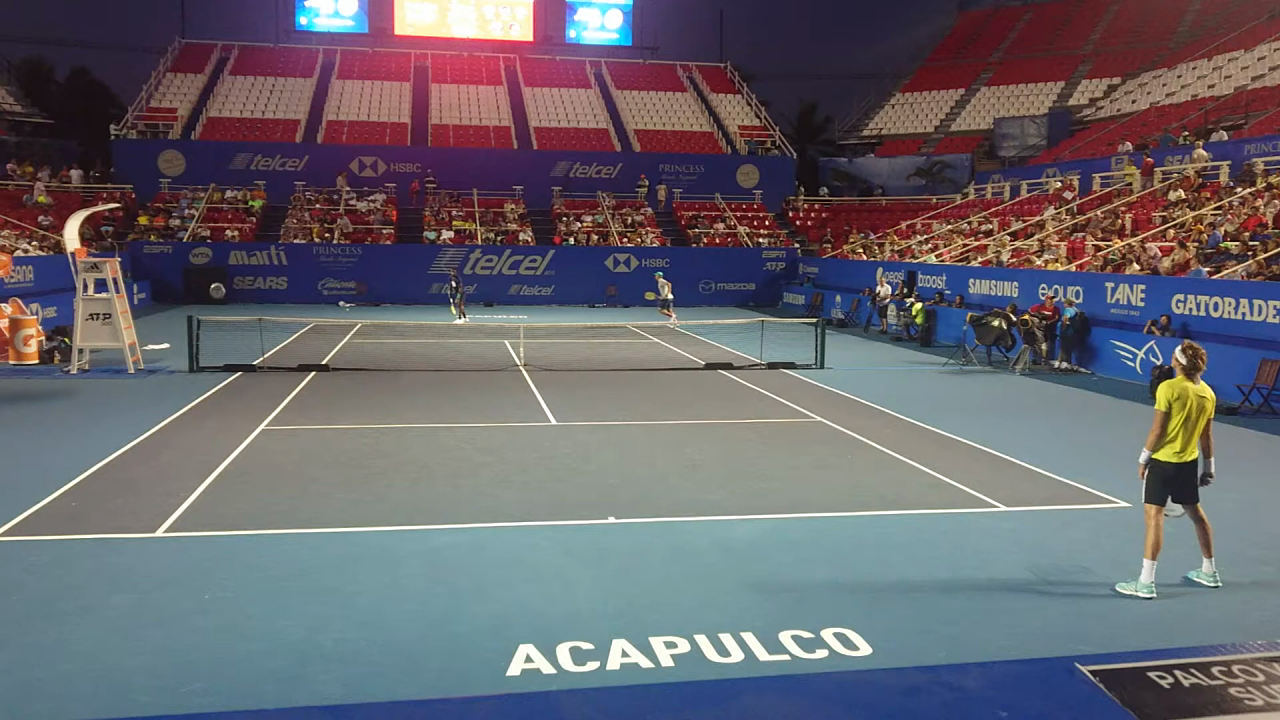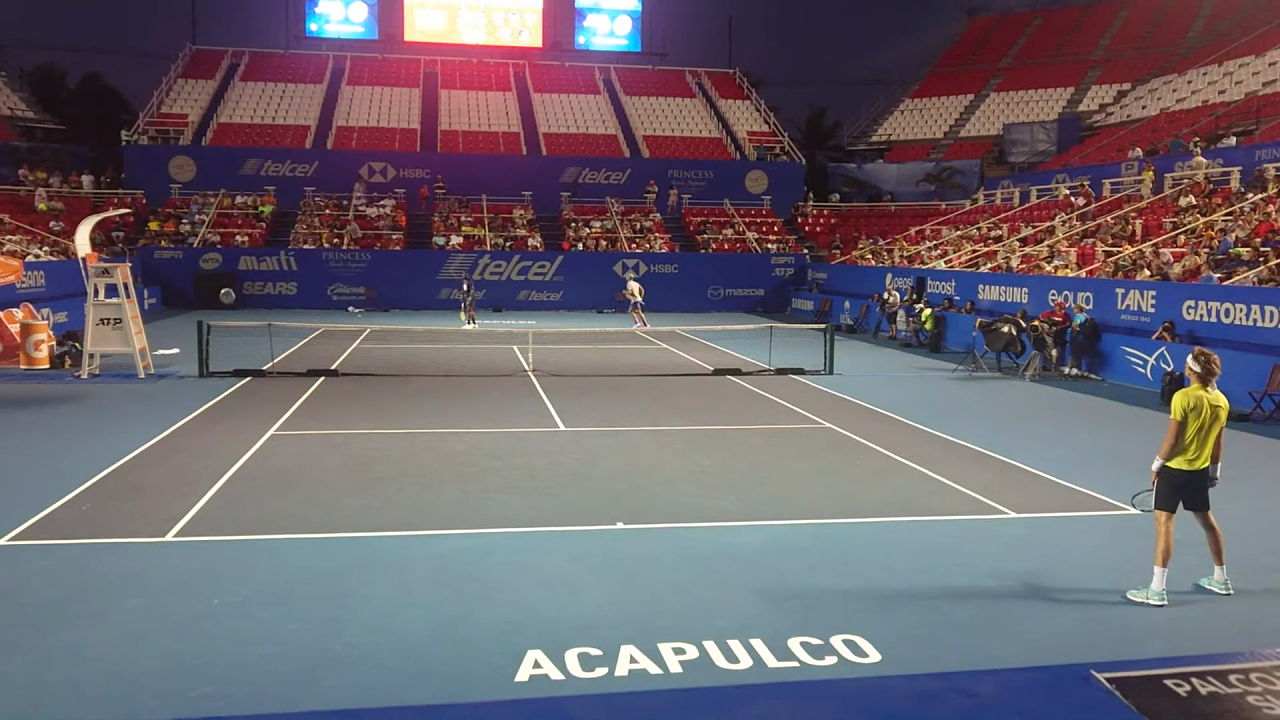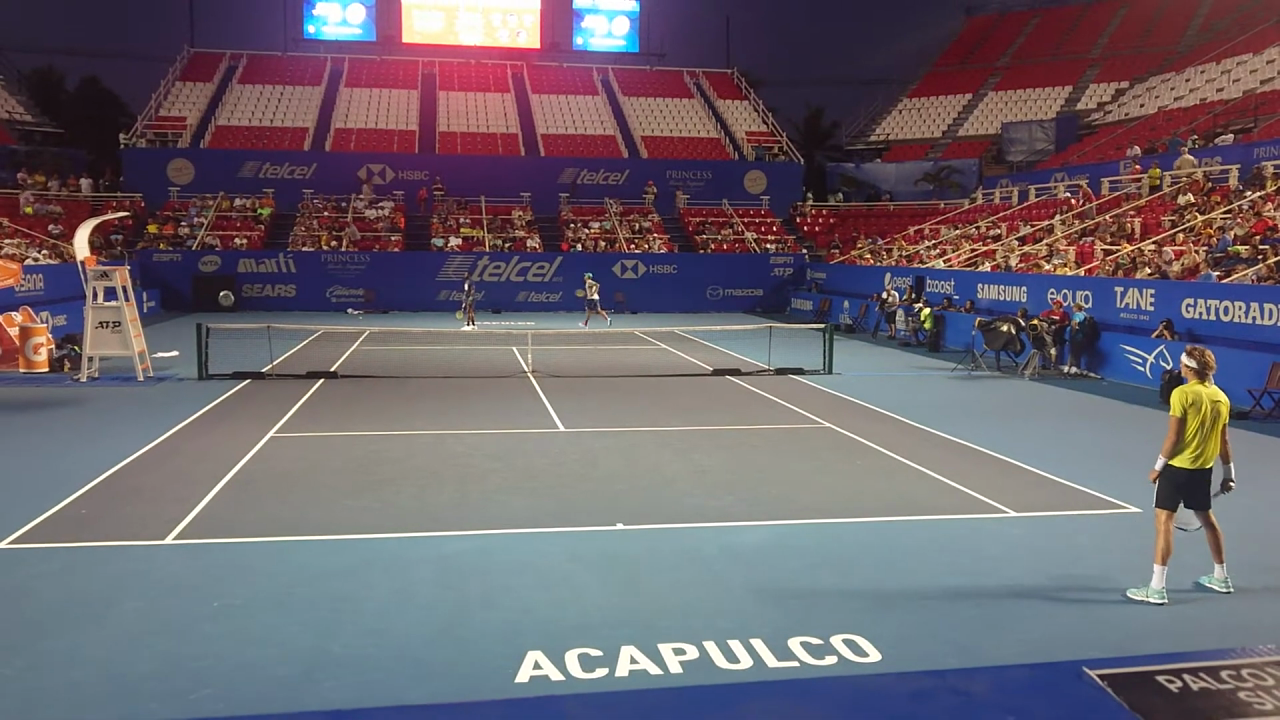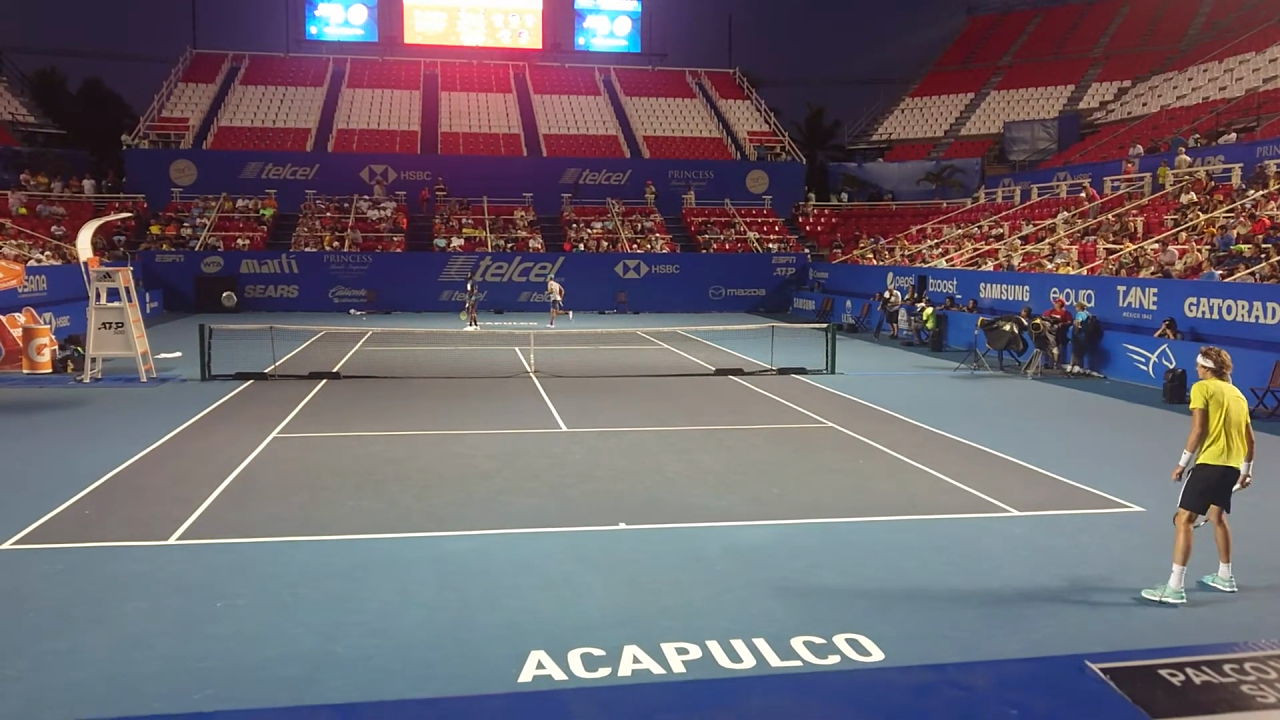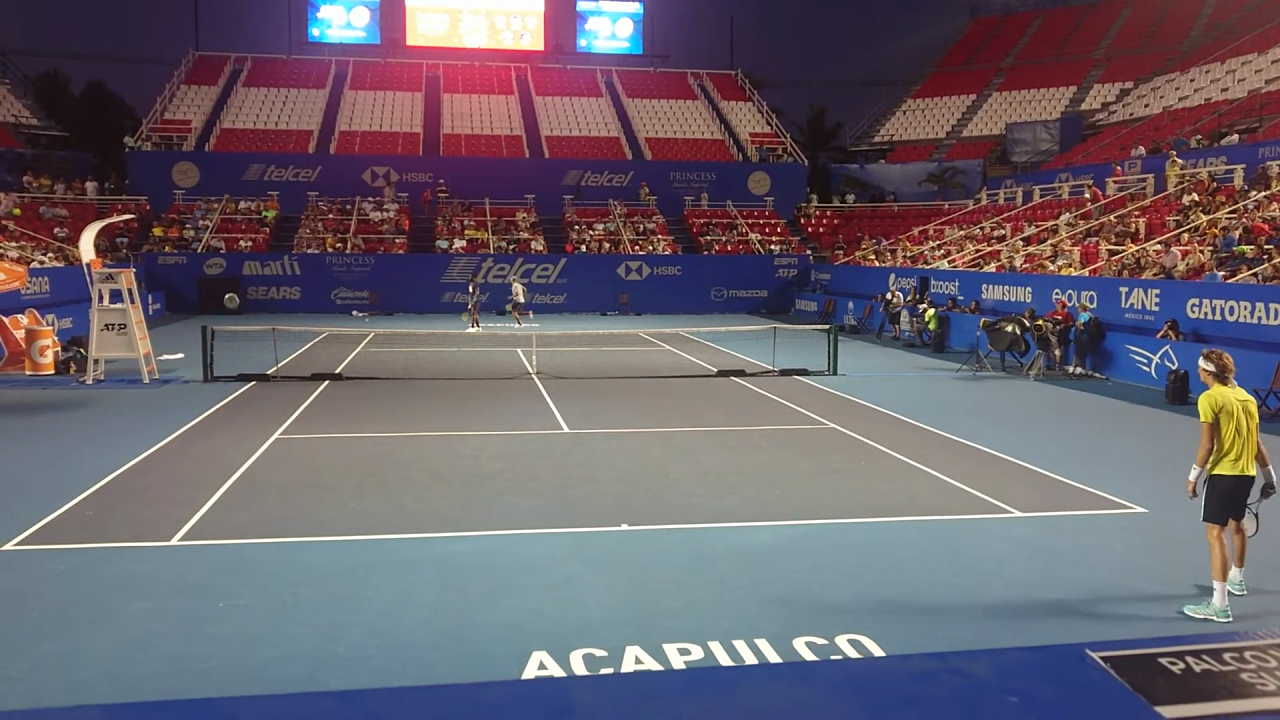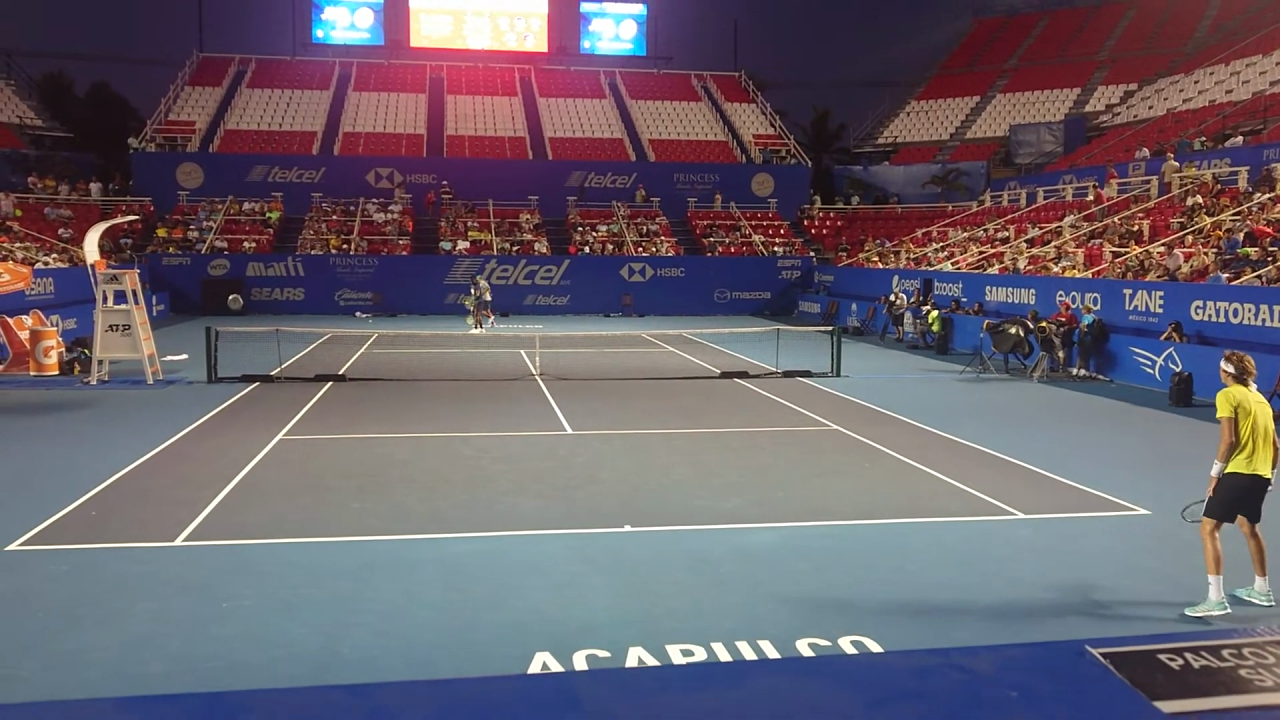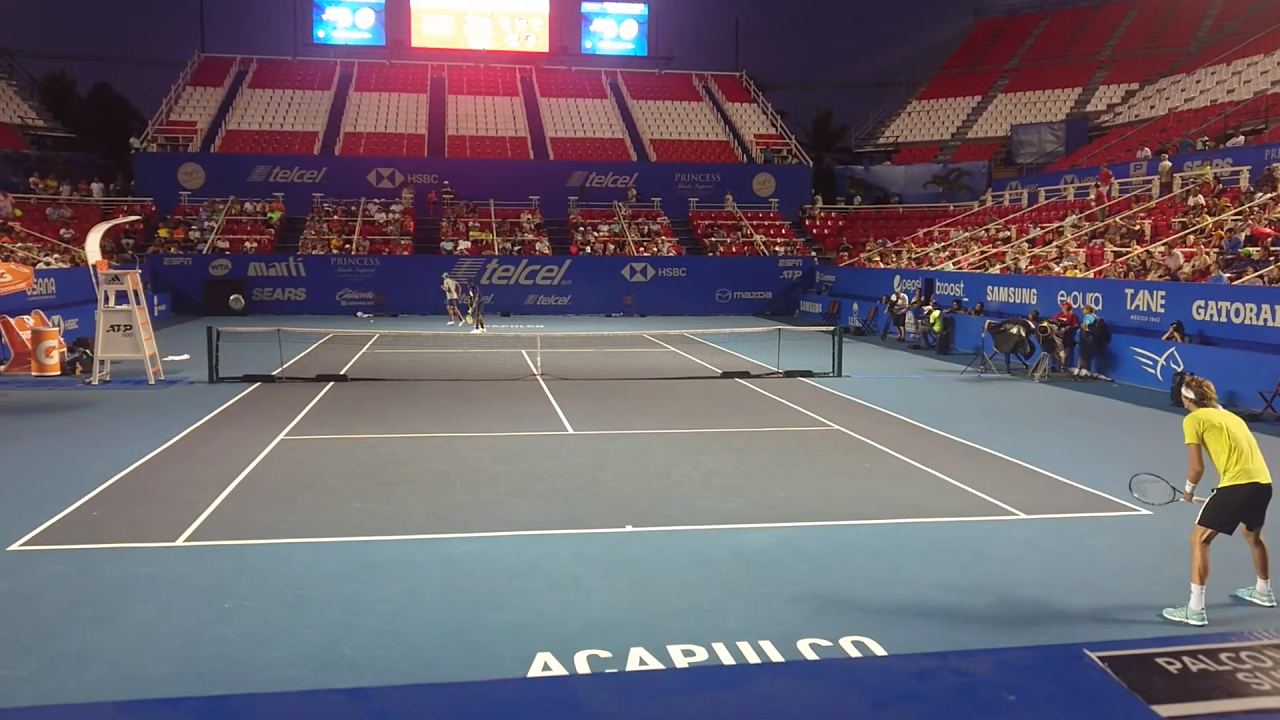
dt=0.5s
person 1, frame 1
left shoulder: (1168, 388)
right shoulder: (1208, 393)
left elbow: (1157, 430)
right elbow: (1206, 435)
left wrist: (1143, 459)
right wrist: (1208, 467)
left hip: (1163, 462)
right hip: (1189, 463)
left knee: (1154, 517)
right knee: (1196, 513)
left ankle: (1146, 582)
right ankle: (1209, 571)
person 1, frame 2
left shoulder: (1184, 397)
right shoulder: (1222, 401)
left elbow: (1172, 439)
right elbow: (1217, 442)
left wrist: (1155, 466)
right wrist: (1214, 472)
left hip: (1174, 468)
right hip: (1200, 471)
left knee: (1164, 523)
right knee: (1207, 521)
left ankle: (1157, 589)
right ankle: (1221, 579)
person 1, frame 3
left shoulder: (1182, 394)
right shoulder: (1221, 397)
left elbow: (1173, 437)
right elbow: (1224, 441)
left wrist: (1158, 466)
right wrist: (1229, 473)
left hip: (1178, 467)
right hip: (1204, 469)
left knee: (1164, 522)
right knee: (1207, 519)
left ankle: (1157, 588)
right ankle: (1221, 578)
person 1, frame 4
left shoulder: (1202, 388)
right shoulder: (1237, 394)
left elbow: (1198, 430)
right elbow: (1250, 438)
left wrist: (1183, 462)
right wrist: (1247, 470)
left hip: (1210, 464)
right hip: (1233, 466)
left knee: (1184, 520)
right knee: (1217, 517)
left ankle: (1174, 587)
right ankle: (1225, 576)
person 1, frame 5
left shoulder: (1209, 398)
right shoulder: (1246, 397)
left elbow: (1207, 445)
right elbow: (1256, 442)
left wrist: (1193, 477)
right wrist: (1269, 477)
left hip: (1222, 473)
right hip: (1246, 473)
left knee: (1215, 534)
right knee: (1234, 525)
left ankle: (1219, 605)
right ankle: (1236, 577)
person 1, frame 6
left shoulder: (1227, 395)
left elbow: (1228, 439)
left wrist: (1215, 473)
left hip: (1237, 473)
left knee: (1208, 529)
right knee: (1249, 529)
left ankle: (1216, 599)
person 1, frame 7
left shoulder: (1193, 419)
right shoulder: (1229, 416)
left elbow: (1197, 467)
left wrist: (1189, 490)
right wrist: (1218, 500)
left hip: (1238, 484)
right hip: (1263, 483)
left knee: (1199, 538)
right knee: (1253, 535)
left ankle: (1196, 609)
right ankle: (1264, 591)
